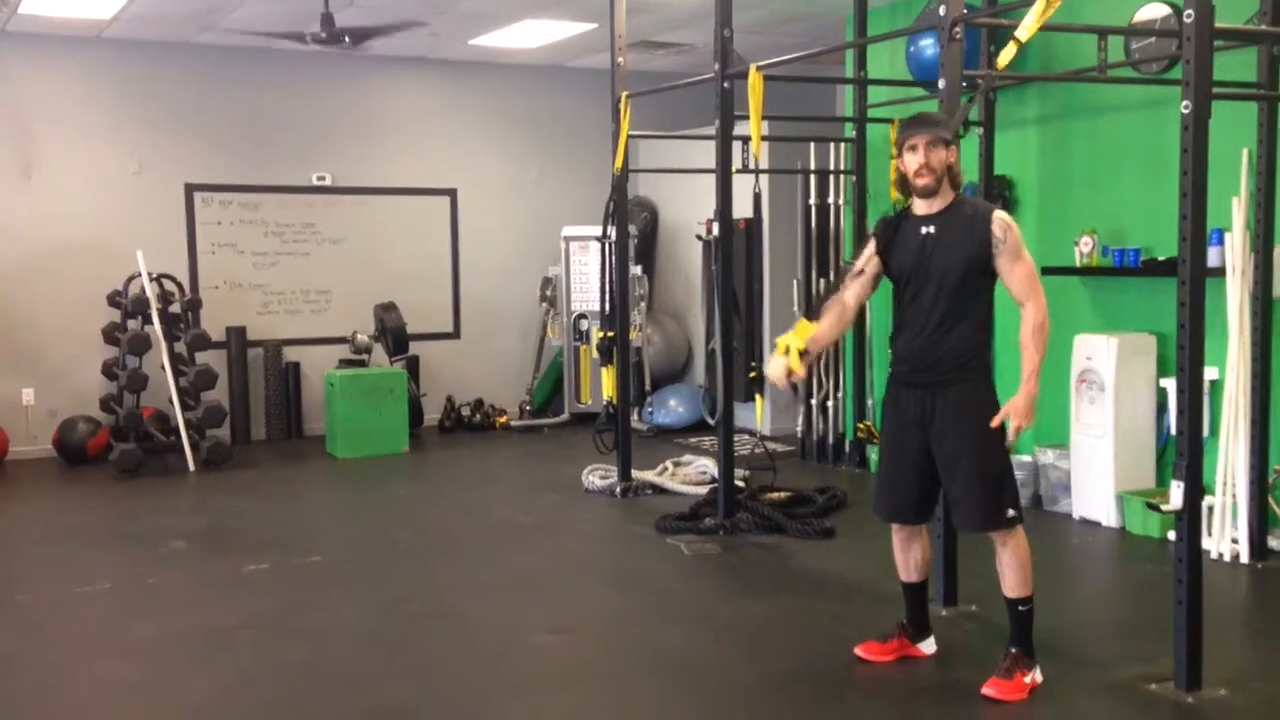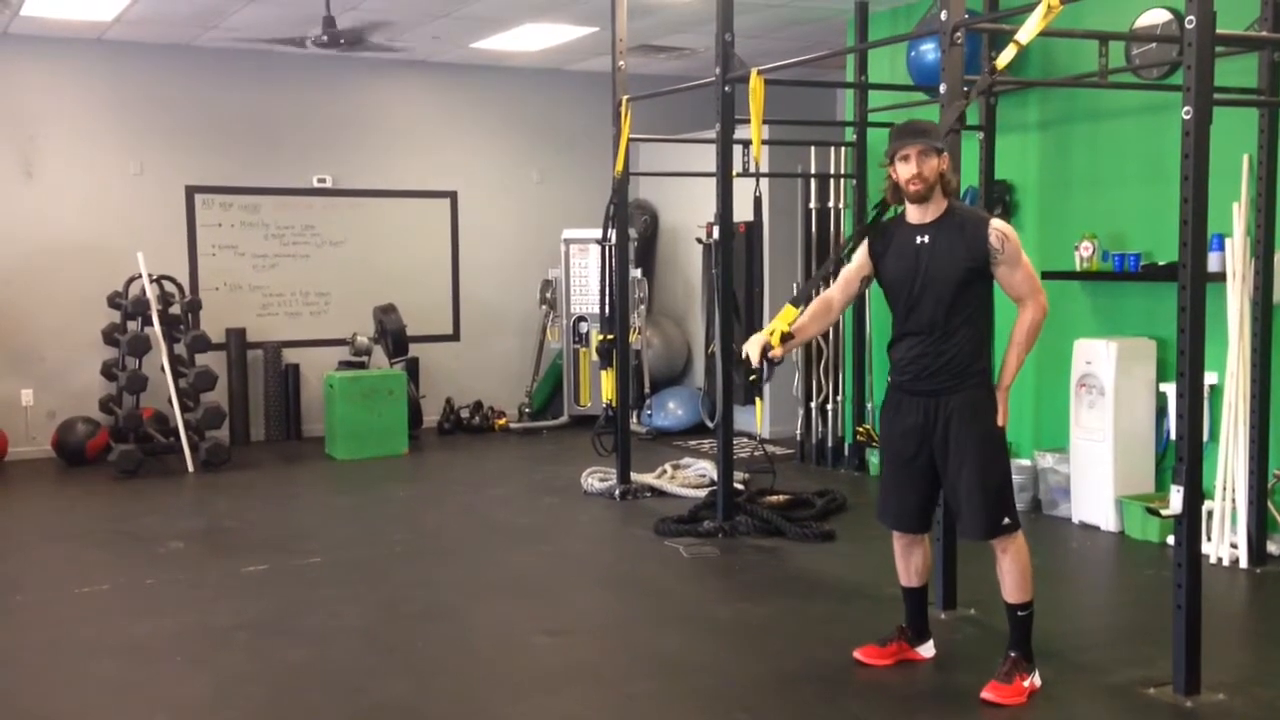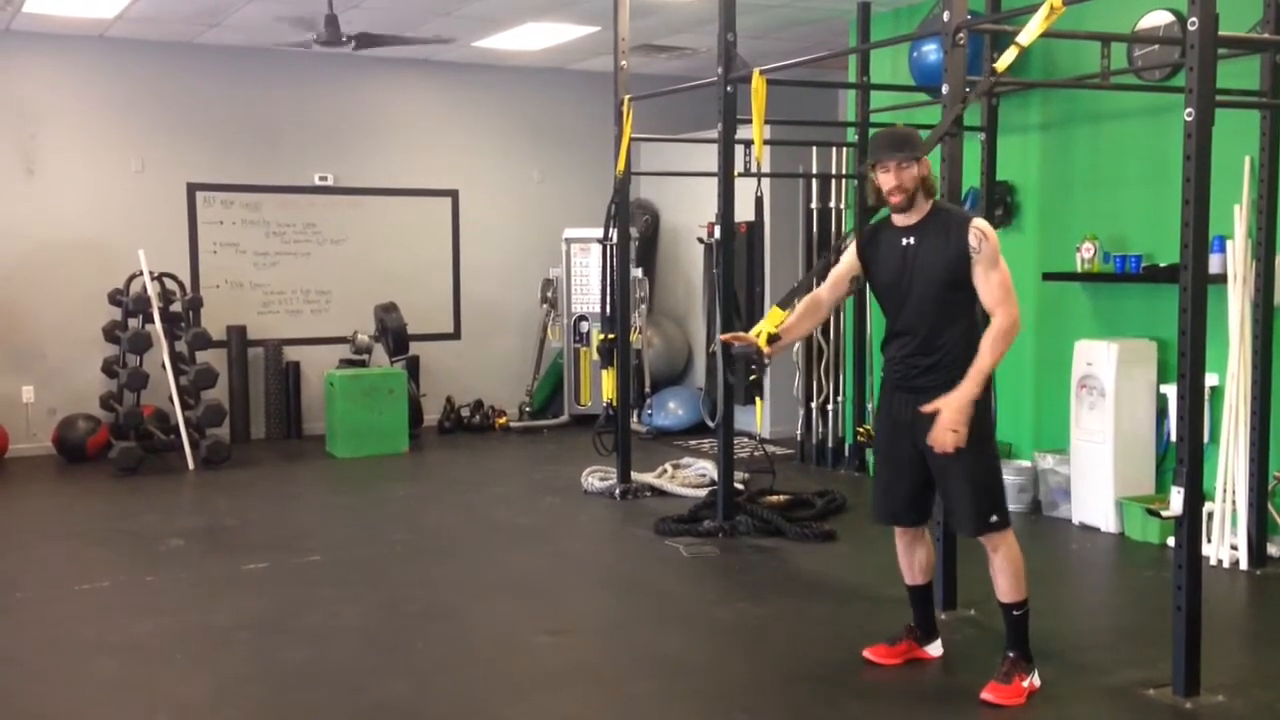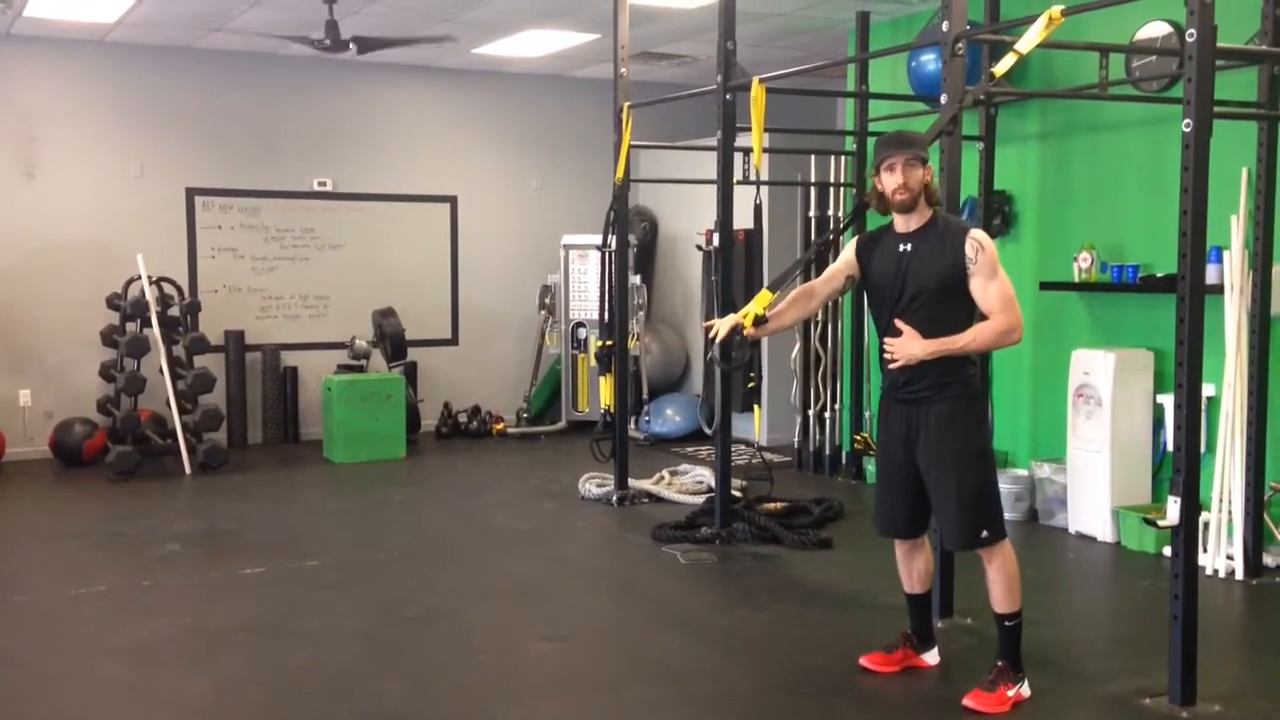
dt=1s
person 1, frame 1
left shoulder: (989, 224)
right shoulder: (887, 234)
left elbow: (1032, 304)
right elbow: (847, 302)
left wrist: (1027, 389)
right wrist: (798, 352)
left hip: (966, 395)
right hip: (905, 392)
left knee: (999, 521)
right knee: (905, 516)
left ankle: (1022, 656)
right ankle: (916, 631)
person 1, frame 2
left shoulder: (986, 233)
right shoulder: (879, 240)
left elbow: (1033, 303)
right elbow: (833, 299)
left wrist: (1002, 384)
right wrist: (781, 337)
left hip: (968, 402)
right hip: (904, 400)
left knee: (1000, 529)
right knee: (904, 524)
left ankle: (1021, 659)
right ankle: (916, 635)
person 1, frame 3
left shoulder: (968, 232)
right shoulder: (868, 242)
left elbow: (1005, 316)
right elbow: (822, 299)
left wrist: (965, 396)
right wrist: (771, 340)
left hip: (955, 399)
right hip: (898, 398)
left knee: (990, 528)
right knee: (905, 522)
left ankle: (1020, 660)
right ankle: (924, 633)
person 1, frame 4
left shoulder: (966, 242)
right shoulder: (866, 249)
left elbow: (1008, 325)
right elbow: (813, 294)
left wrist: (928, 348)
right wrist: (753, 325)
left hip: (952, 407)
right hip: (897, 407)
left knee: (986, 537)
right knee: (904, 529)
left ankle: (1011, 669)
right ankle: (920, 641)
